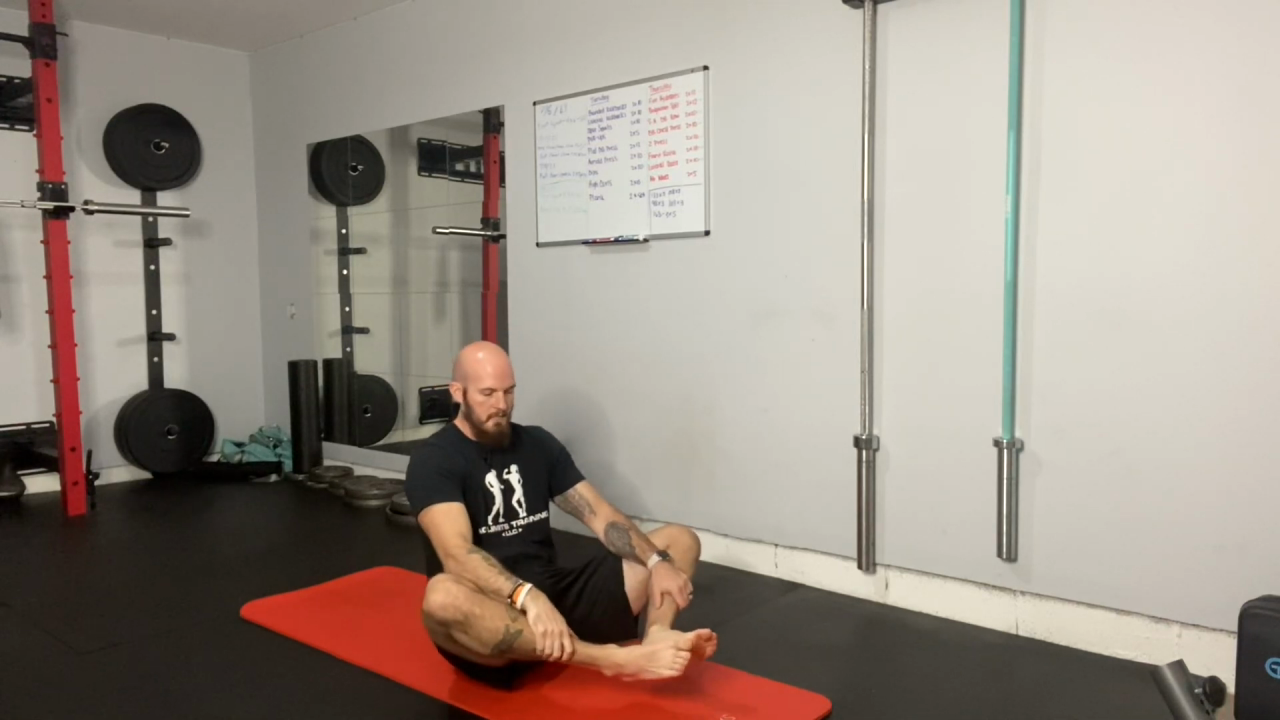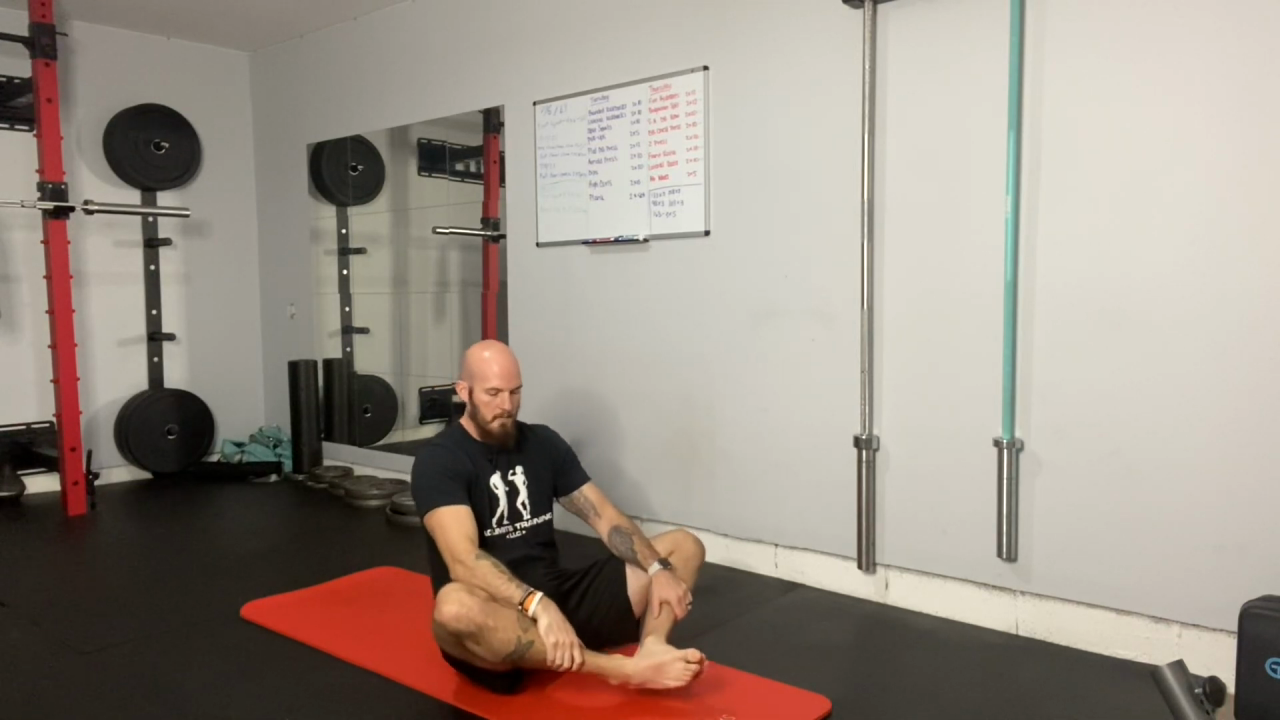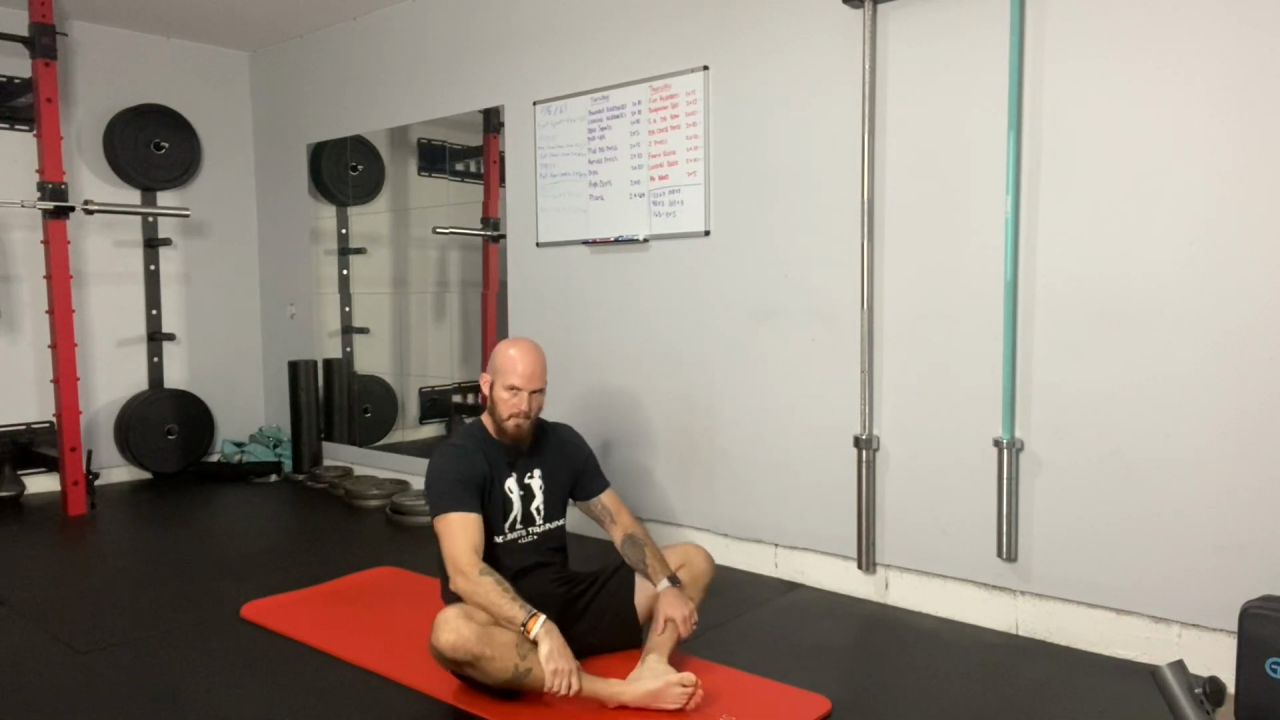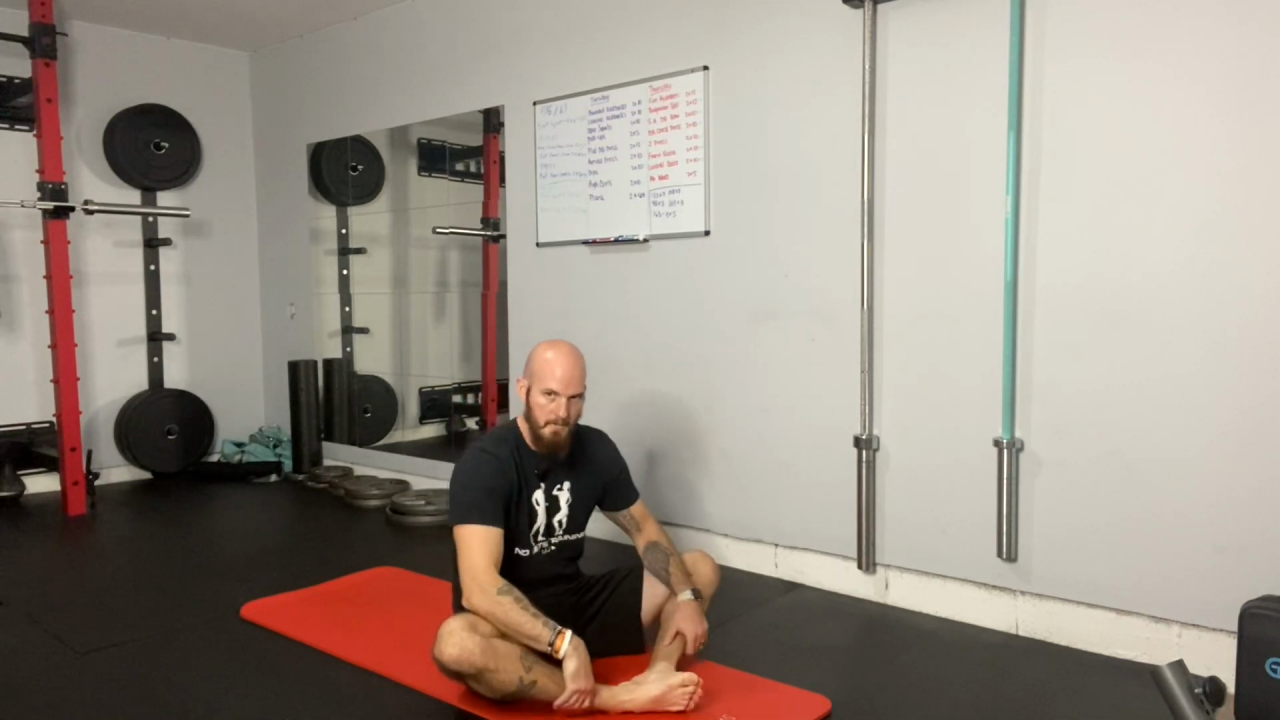
dt=0.4s
person 1, frame 1
left shoulder: (537, 443)
right shoulder: (433, 460)
left elbow: (600, 516)
right elbow: (458, 554)
left wrist: (658, 561)
right wrist: (527, 596)
left hip: (557, 592)
right hip: (490, 618)
left knee: (679, 539)
right knee: (442, 597)
left ankle: (657, 638)
right ankle: (610, 658)
person 1, frame 2
left shoulder: (543, 442)
right shoulder: (439, 461)
left elbow: (606, 517)
right elbow: (464, 560)
left wrist: (659, 568)
right wrist: (538, 606)
left hip: (558, 593)
right hip: (494, 618)
left knee: (683, 546)
right knee: (454, 607)
left ankle: (651, 650)
right ankle: (618, 667)
person 1, frame 3
left shoulder: (563, 442)
right shoulder: (456, 458)
left elbow: (620, 523)
right elbow: (464, 572)
left wrist: (666, 585)
right wrist: (541, 629)
left hip: (564, 596)
right hip: (499, 619)
left knee: (695, 560)
right knee: (452, 633)
left ankle: (651, 666)
right ankle: (614, 690)
person 1, frame 4
left shoulder: (596, 449)
right shoulder: (485, 463)
left elbow: (645, 530)
right elbow: (478, 588)
left wrist: (687, 597)
right wrist: (566, 644)
left hip: (573, 600)
right hip: (508, 623)
left knee: (701, 568)
right knee: (456, 645)
left ankle: (659, 672)
right ankle: (615, 698)
